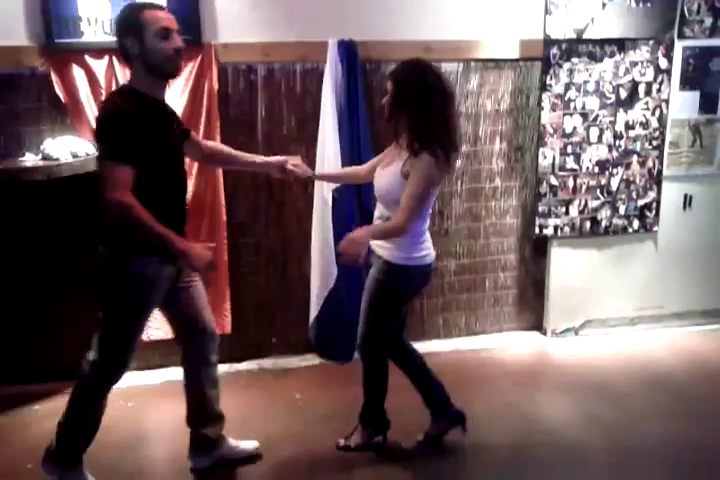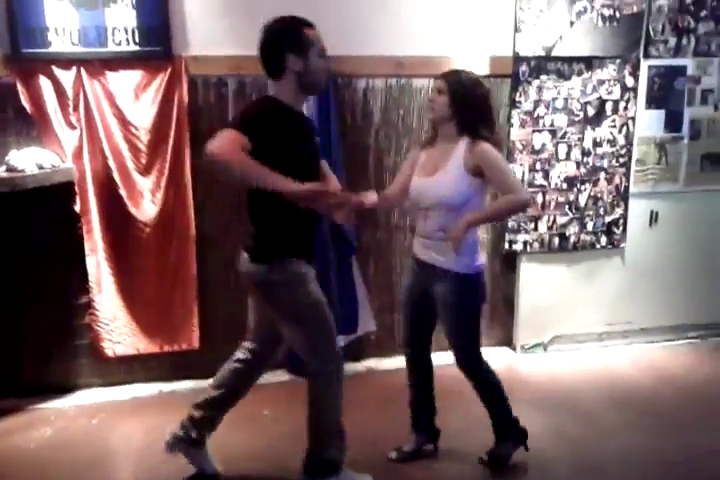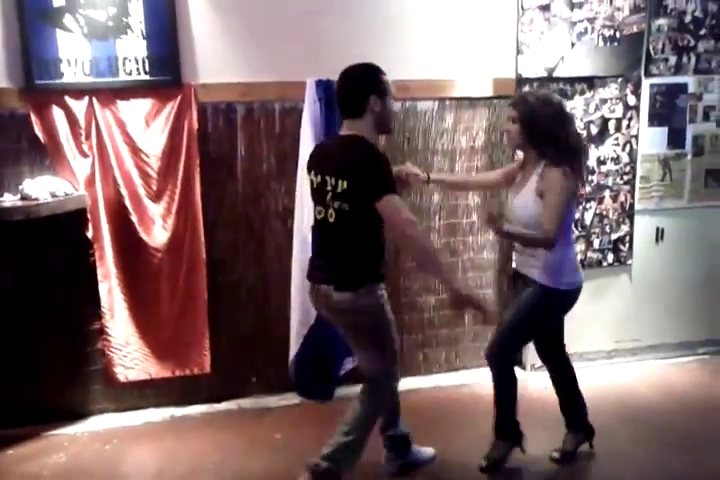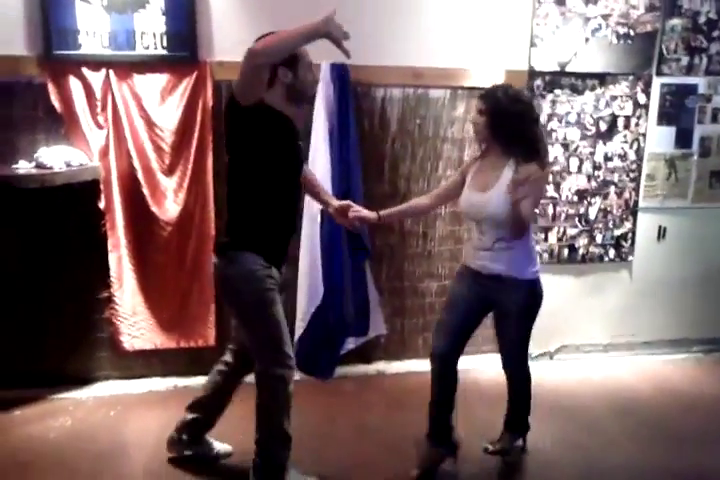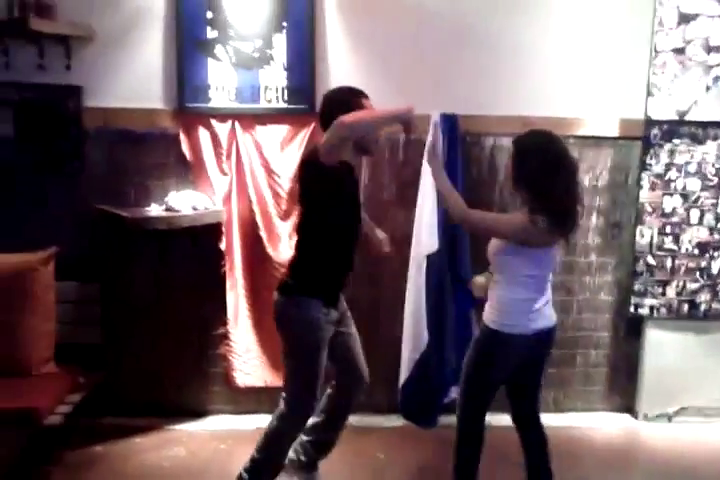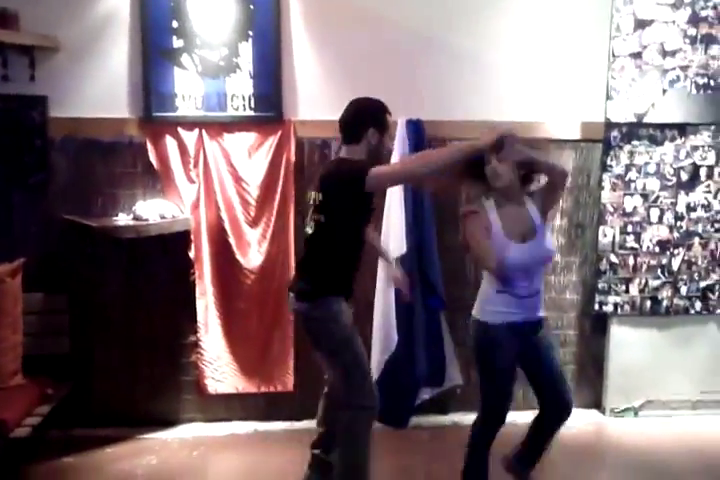
dt=0.7s
person 1, frame 1
left shoulder: (160, 109)
right shoulder: (120, 112)
left elbow: (199, 147)
right elbow: (118, 200)
left wrist: (264, 163)
right wrist: (184, 247)
left hip: (170, 257)
right hip: (136, 260)
left knee: (203, 340)
right knee: (110, 363)
person 1, frame 2
left shoulder: (298, 120)
right shoulder: (262, 117)
left elbow: (318, 173)
right elbow: (218, 151)
left wrist: (338, 196)
right wrist: (291, 188)
left hip: (278, 261)
right hip: (281, 265)
left knee: (257, 353)
right knee: (327, 366)
left ankle: (190, 434)
person 1, frame 3
left shoulder: (322, 154)
right shoulder: (368, 159)
right elbow: (405, 228)
right wrist: (455, 286)
left hip: (322, 284)
right hip: (356, 290)
left knee: (380, 370)
right knee: (378, 381)
person 1, frame 4
left shoulder: (287, 127)
right shoulder: (247, 115)
left elbow: (299, 172)
right elbow: (257, 55)
left wrist: (329, 202)
right wrist: (318, 28)
left hip: (262, 262)
right hip: (245, 262)
left knee: (242, 356)
right knee: (277, 367)
left ankle: (188, 434)
person 1, frame 5
left shoulder: (345, 172)
right shoulder: (320, 166)
right elbow: (345, 125)
left wrist: (374, 231)
right wrist: (398, 114)
left hip: (330, 301)
right hip: (304, 303)
left knee: (354, 378)
right knee: (300, 402)
person 1, frame 6
left shoulder: (343, 176)
right shoulder: (343, 175)
right elbow: (409, 169)
left wrist: (388, 260)
right wrist: (476, 145)
left hip: (320, 299)
right hip: (322, 303)
left knee: (340, 387)
right knee: (362, 400)
person 2, frame 1
left shoulder: (426, 158)
right shoulder: (404, 144)
left elbow: (401, 223)
right elbow: (365, 172)
left wrist: (366, 233)
right wrist: (313, 174)
left hip: (401, 265)
right hip: (394, 261)
left knee: (371, 343)
right knee: (391, 341)
left ankle: (372, 424)
right ankle: (443, 410)
person 2, frame 2
left shoulder: (477, 151)
right shoulder: (421, 154)
left elbow: (521, 198)
right elbow: (392, 198)
left wrist: (470, 220)
right wrist: (372, 199)
left hip: (460, 274)
right hip: (422, 267)
left knee: (468, 359)
right knee: (415, 352)
left ankle: (510, 433)
right ankle: (423, 434)
person 2, frame 3
left shoulder: (558, 175)
right shoulder: (523, 170)
left elbow: (549, 238)
right elbow: (479, 181)
left wrist: (506, 231)
right wrist: (427, 177)
left hip: (552, 285)
right hip: (531, 279)
left knee: (498, 353)
right knee: (552, 355)
left ankle: (506, 435)
right ankle: (578, 428)
person 2, frame 4
left shoulder: (528, 170)
right shoulder: (473, 166)
left elbow: (519, 228)
right elbow: (430, 201)
left wrist: (518, 199)
right wrist: (377, 216)
left hip: (517, 282)
right hip: (473, 275)
left knee: (513, 361)
right knee: (442, 353)
left ankle: (515, 428)
right ankle: (440, 440)
person 2, frame 5
left shoulder: (531, 223)
right shoulder: (547, 216)
left elbow: (465, 217)
left wrist: (436, 168)
right wrist: (490, 279)
left hip: (507, 331)
right hip: (537, 330)
left knee: (471, 408)
right knee: (526, 414)
person 2, frame 6
left shoulder: (537, 205)
right shoulder: (480, 213)
left elbow: (561, 175)
right elbow: (495, 265)
left wrist: (524, 156)
right wrist: (472, 215)
left hip: (531, 323)
right hip: (493, 326)
left knee: (561, 405)
right knee: (493, 413)
